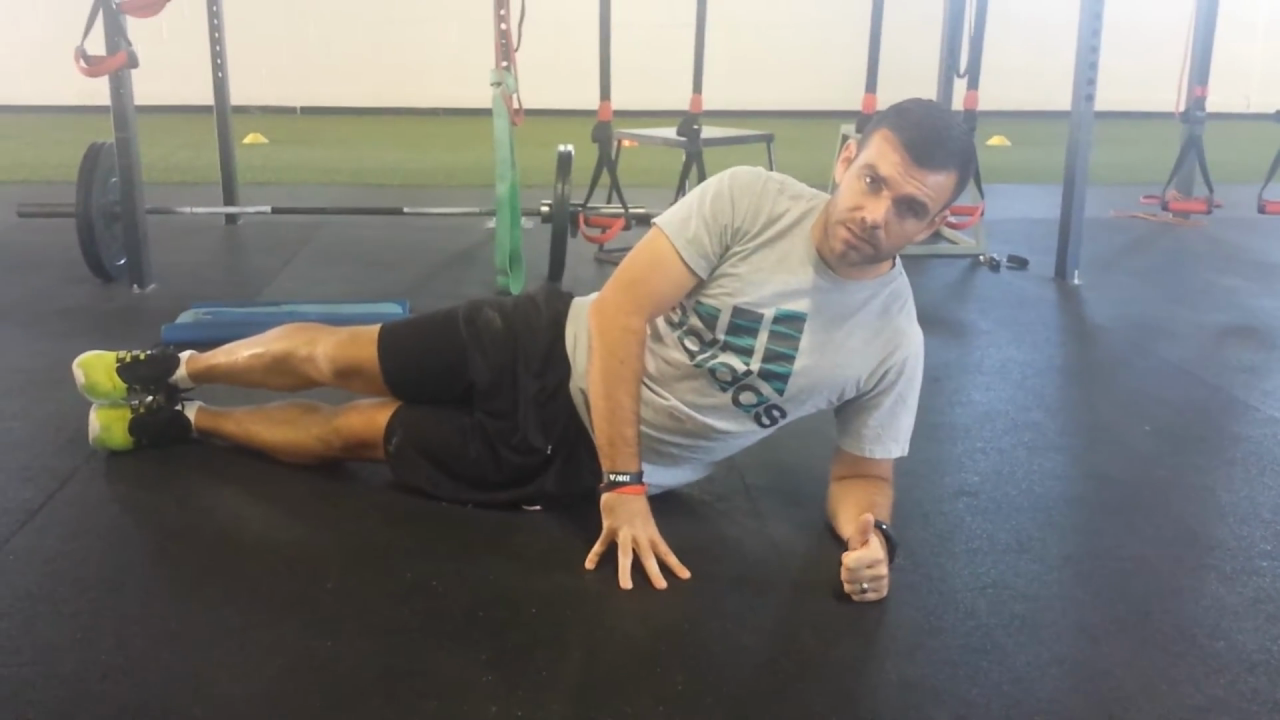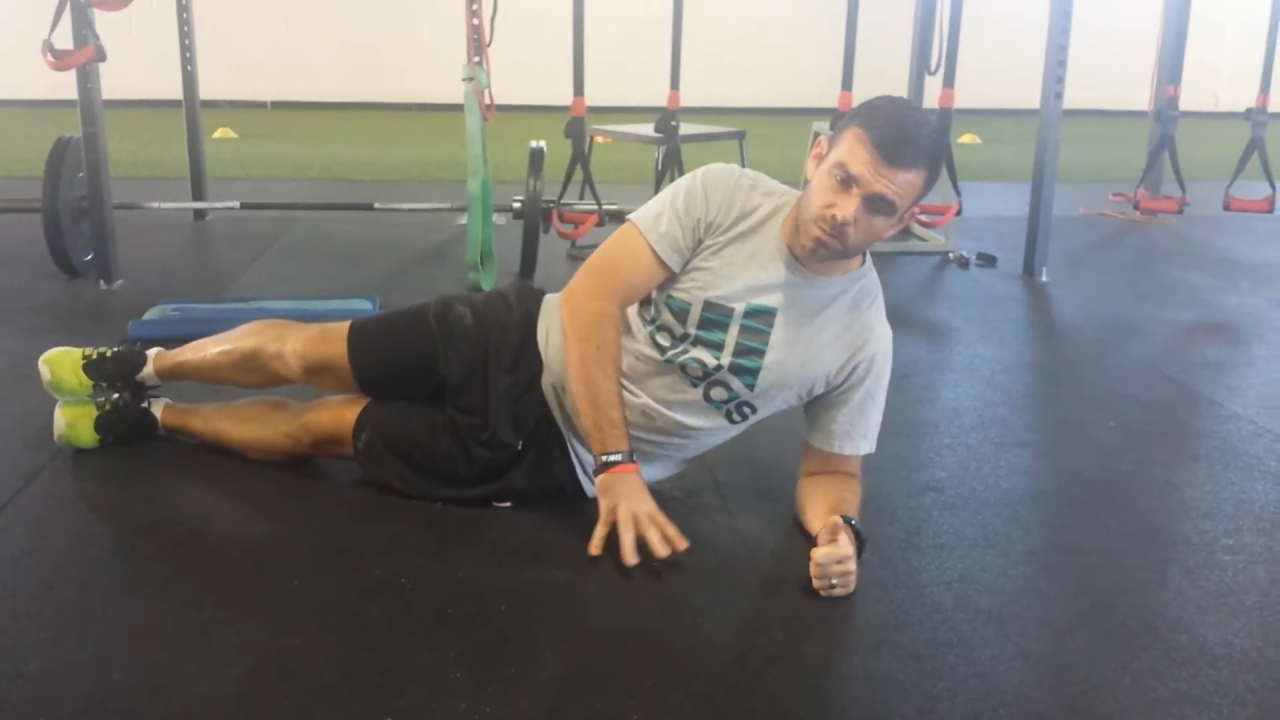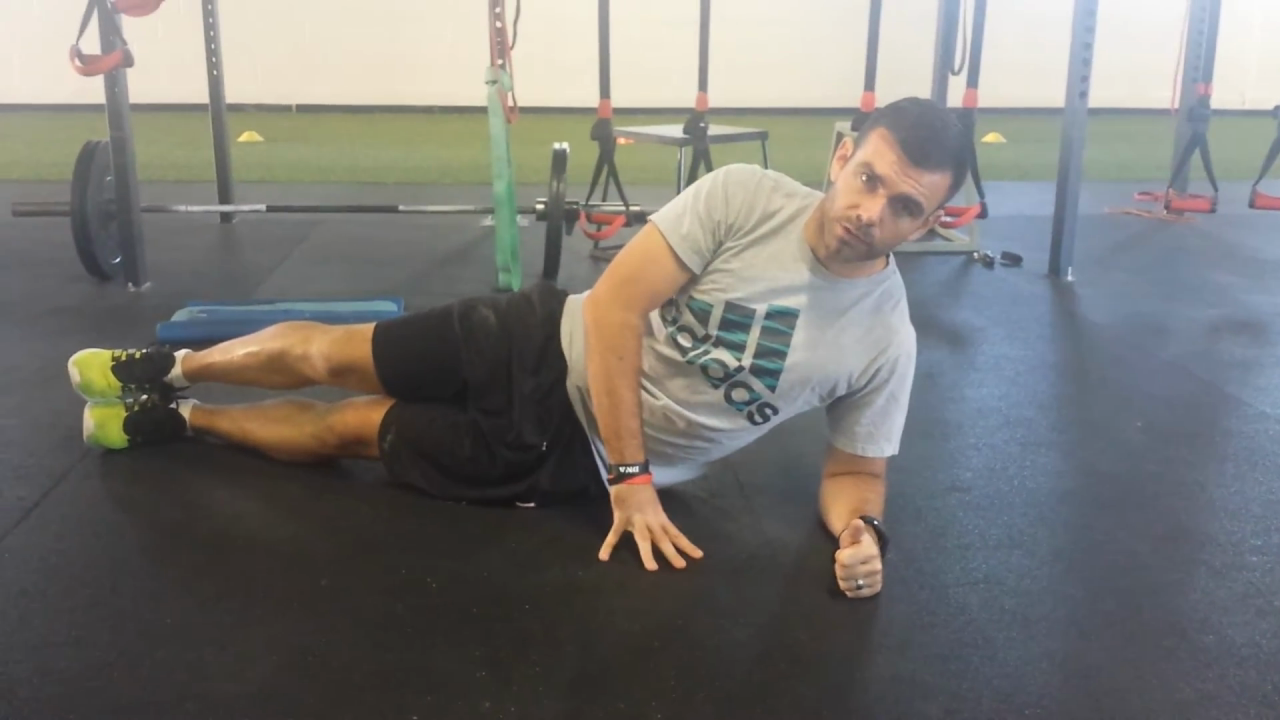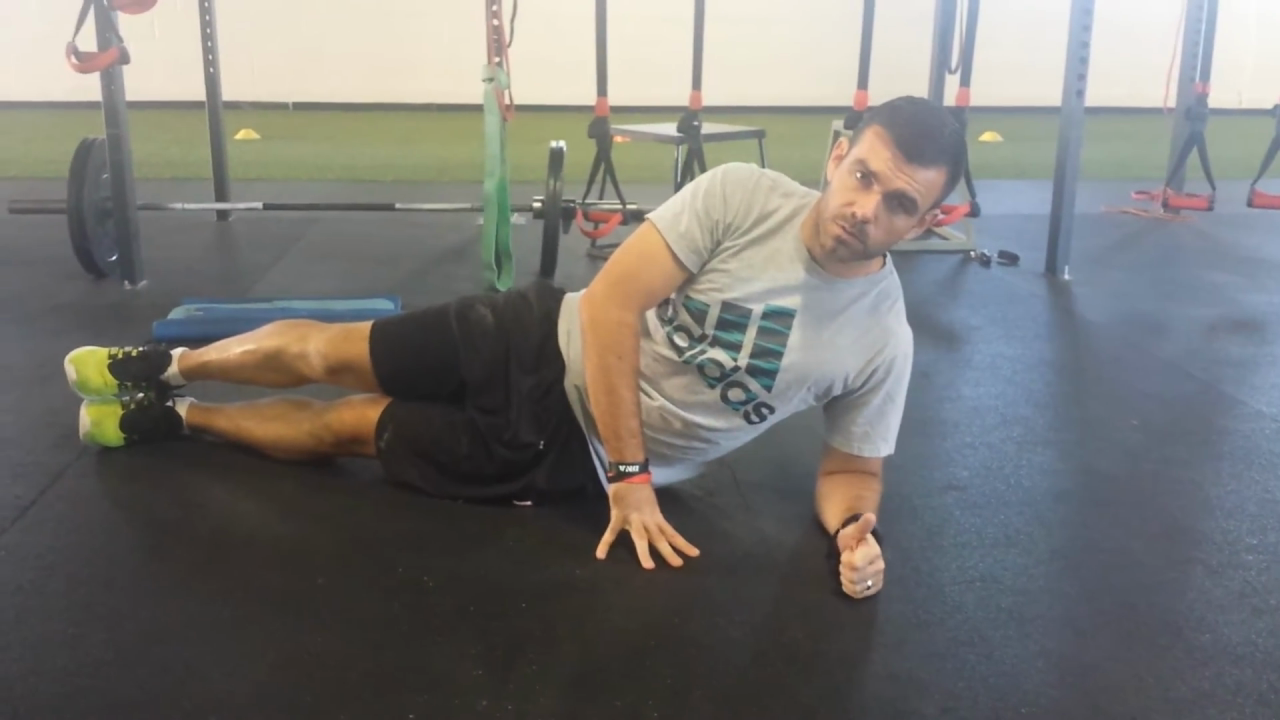
dt=0.5s
person 1, frame 1
left shoulder: (893, 345)
right shoulder: (749, 197)
left elbow: (862, 472)
right elbow: (619, 313)
left wrist: (871, 535)
right wrist: (627, 487)
left hip: (564, 455)
right hip: (551, 346)
left knee: (354, 430)
right knee: (330, 356)
left ankle: (182, 421)
right ankle: (173, 370)
person 1, frame 2
left shoulder: (863, 340)
right shoulder: (723, 194)
left elbow: (831, 468)
right elbow: (590, 298)
left wrist: (839, 533)
right wrist: (622, 466)
left hip: (544, 453)
right hip: (524, 342)
left knee: (325, 426)
right knee: (302, 354)
left ankle: (150, 418)
right ankle: (142, 366)
person 1, frame 3
left shoulder: (885, 342)
right shoulder: (744, 194)
left elbow: (853, 469)
right elbow: (613, 306)
left wrist: (861, 531)
right wrist: (635, 478)
left hip: (564, 454)
right hip: (548, 344)
left knee: (349, 428)
right knee: (326, 355)
left ankle: (178, 420)
right ankle: (167, 369)
person 1, frame 4
left shoulder: (882, 342)
right shoulder: (740, 195)
left elbow: (850, 467)
right elbow: (611, 303)
left wrist: (855, 528)
right wrist: (632, 473)
left hip: (559, 450)
right hip: (542, 340)
left knee: (347, 426)
right knee: (325, 353)
left ankle: (176, 418)
right ankle: (165, 366)
